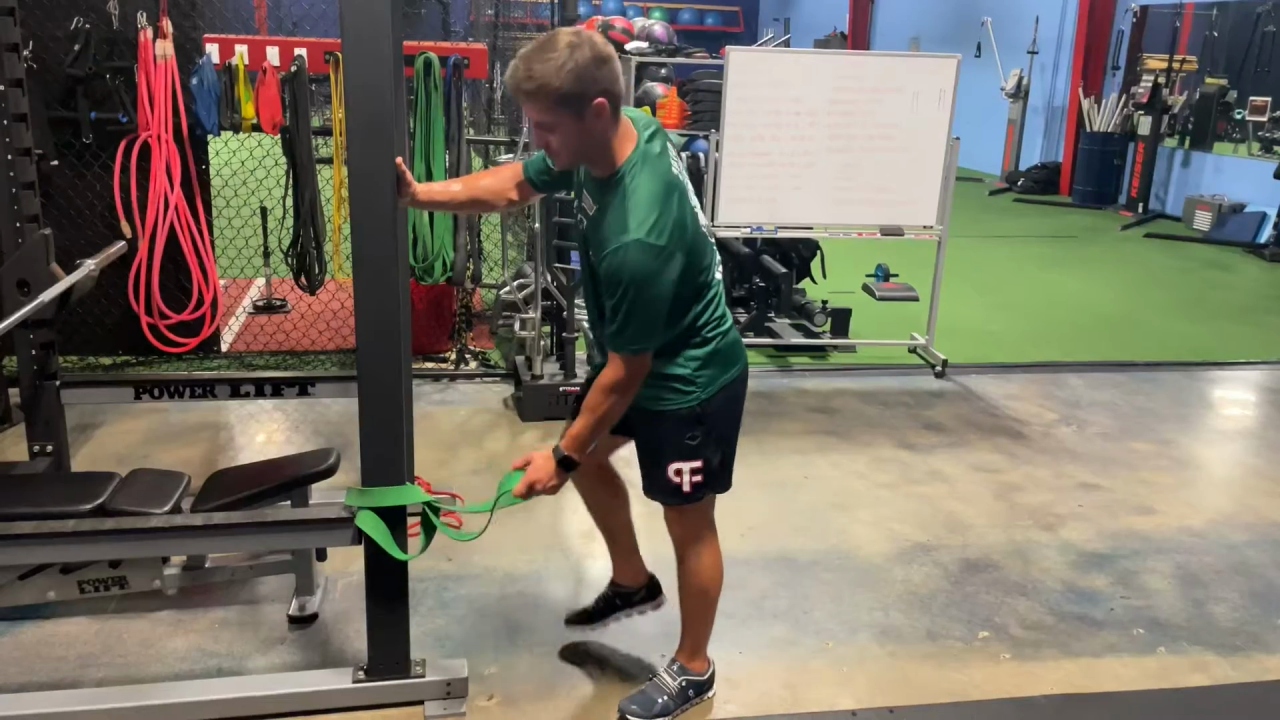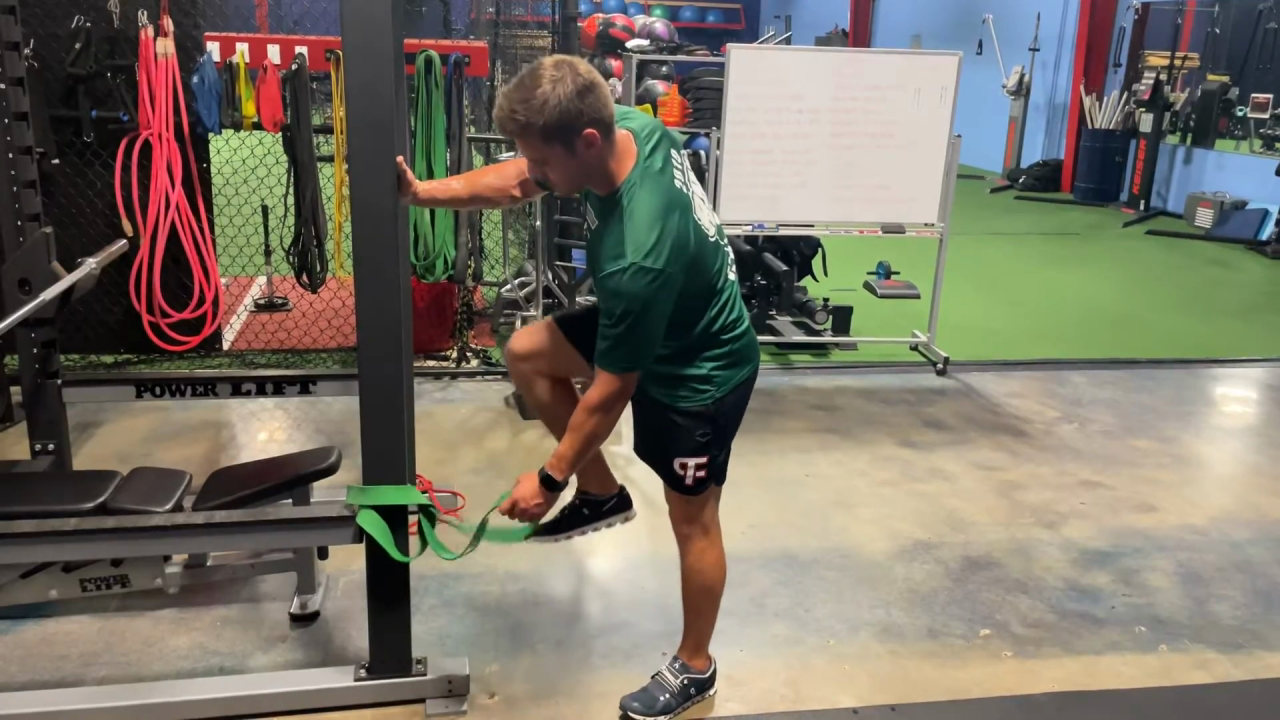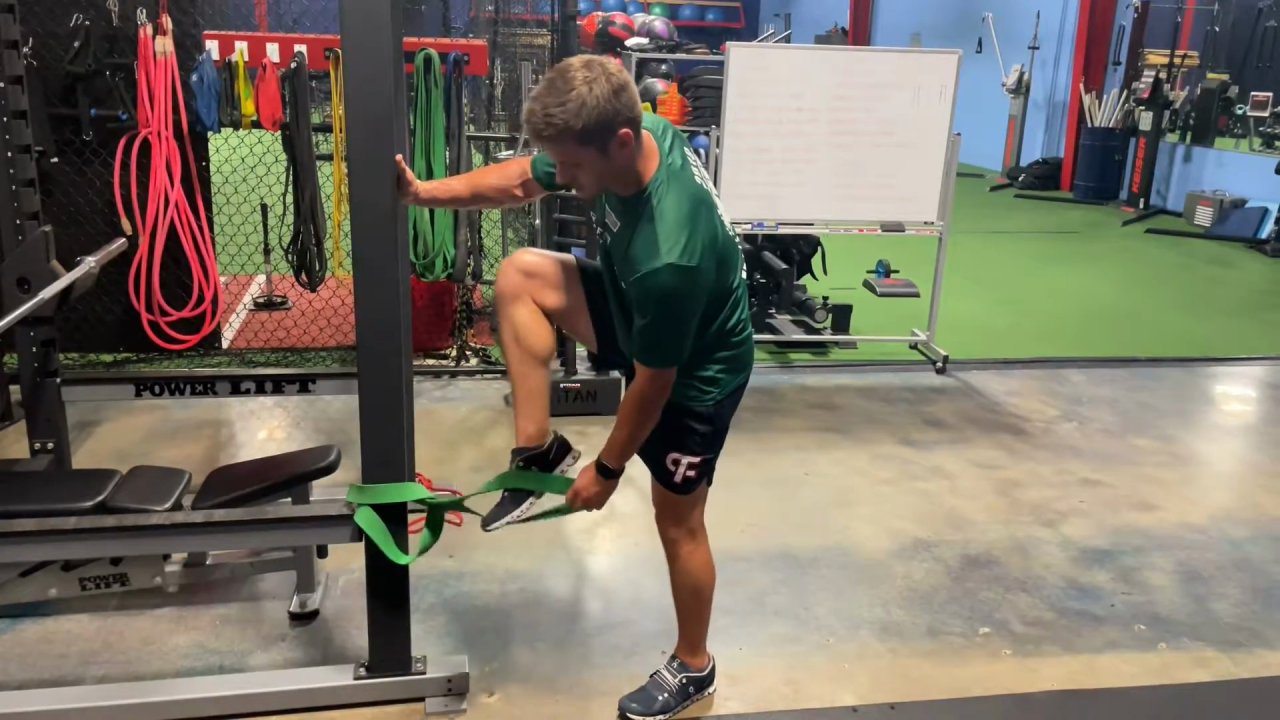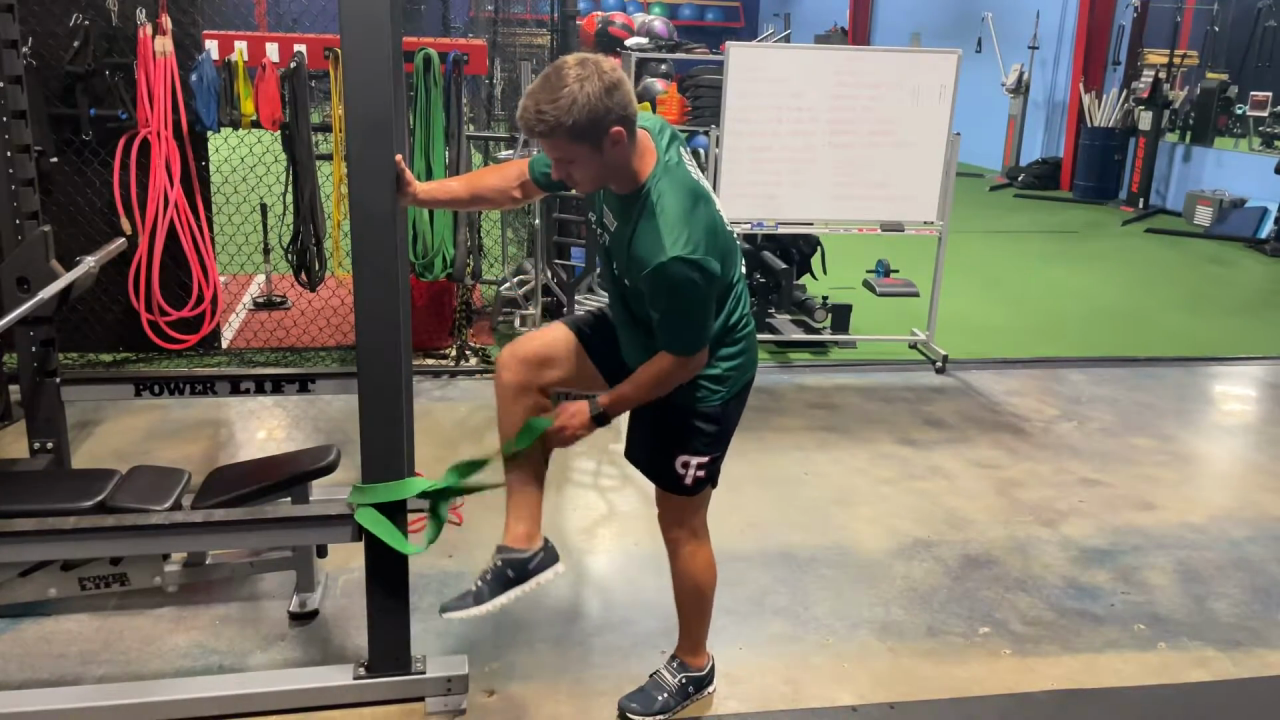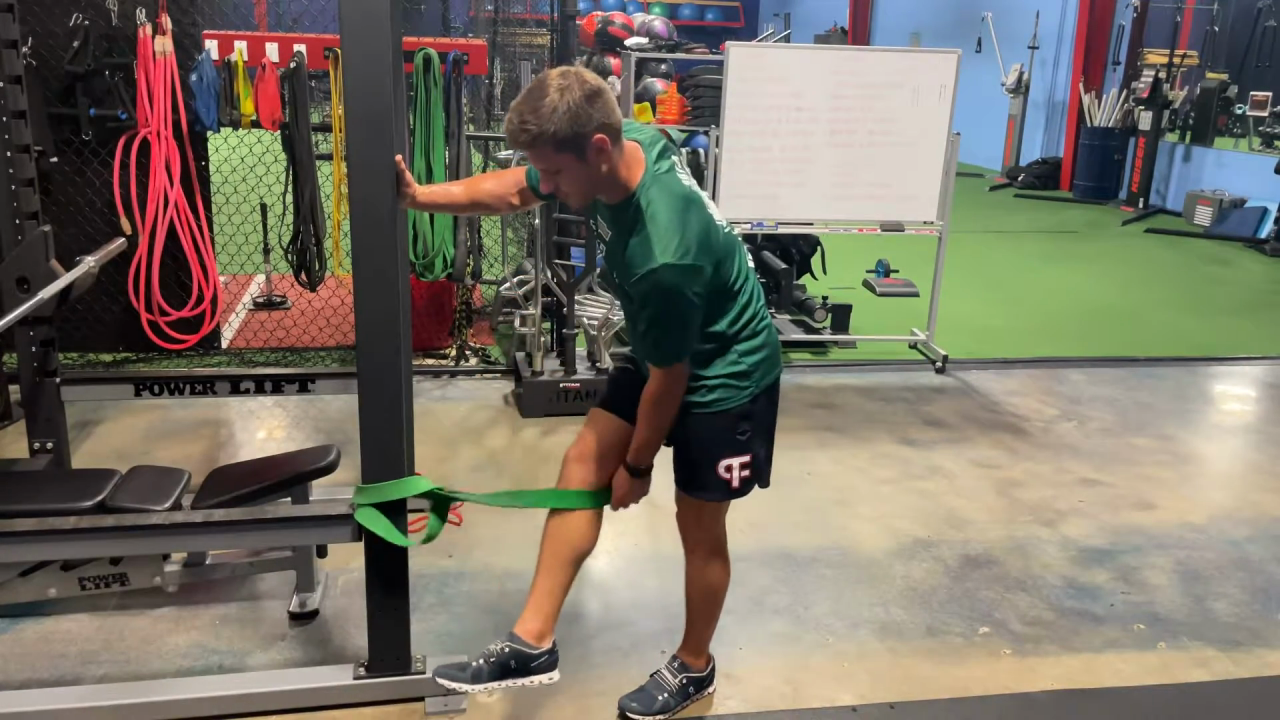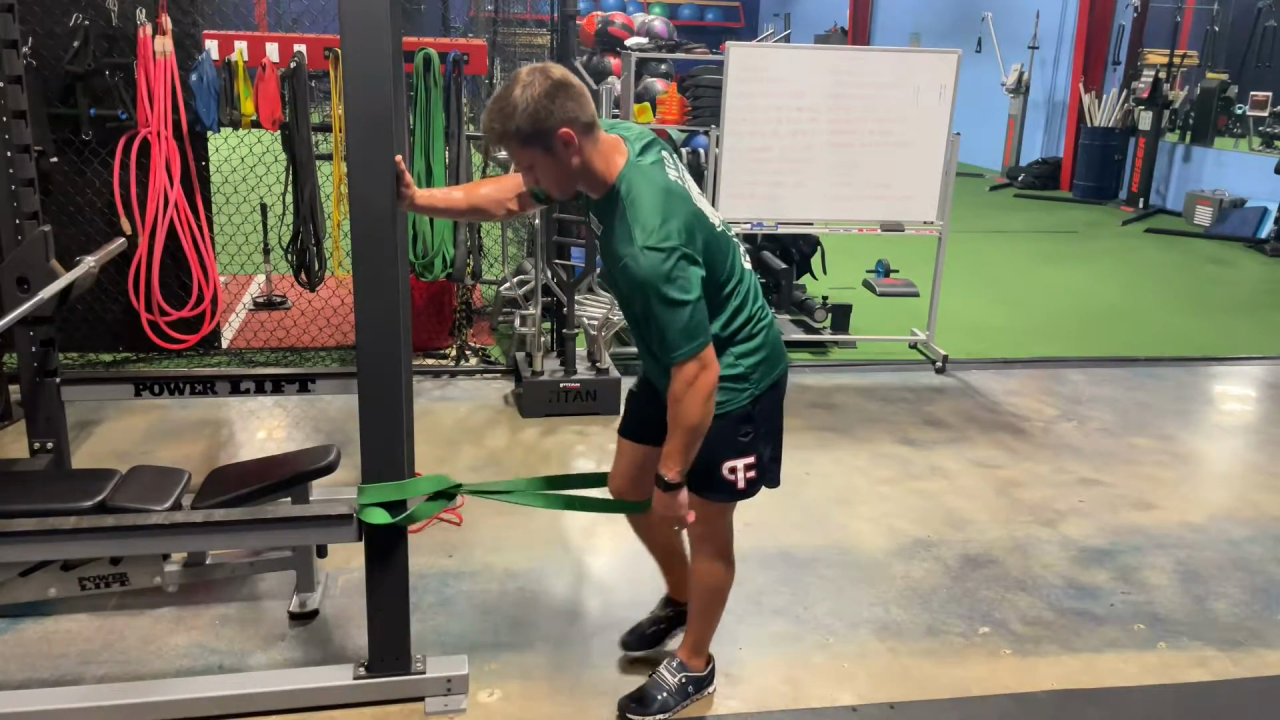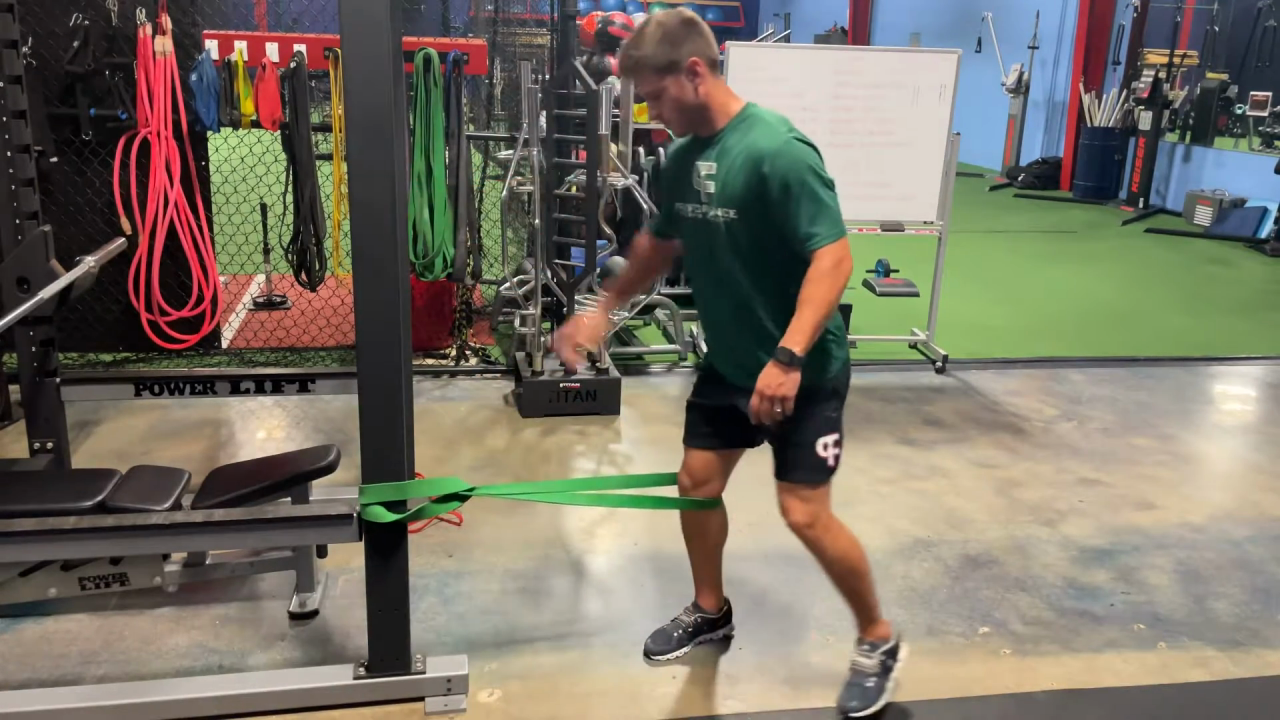
dt=0.7s
person 1, frame 1
left shoulder: (638, 238)
right shoulder: (601, 141)
left elbow: (628, 369)
right elbow: (512, 185)
left wrist: (563, 454)
right wrist: (420, 194)
left hip: (689, 379)
right hip: (640, 359)
left knee: (687, 523)
right knee: (592, 465)
right ankle: (631, 581)
person 1, frame 2
left shoulder: (637, 259)
right shoulder: (628, 126)
left elbow: (612, 390)
right elbow: (515, 184)
left wrist: (550, 478)
right wrist: (425, 192)
left hip: (700, 369)
right hip: (656, 327)
left knee: (691, 520)
right knee: (525, 353)
right ankle: (600, 492)
person 1, frame 3
left shoulder: (669, 258)
right shoulder: (639, 132)
left elbow: (653, 383)
right elbow: (521, 180)
left wrist: (605, 471)
right wrist: (424, 191)
left hip: (698, 372)
right hip: (642, 317)
left knee: (676, 519)
right knee: (520, 274)
left ankle: (693, 665)
right ankle: (538, 449)
person 1, frame 4
left shoulder: (673, 250)
right shoulder: (623, 138)
left elbow: (684, 360)
right elbow: (518, 183)
left wrist: (598, 410)
right wrist: (423, 192)
left hip: (701, 373)
right hip: (637, 330)
left knee: (679, 520)
right knee: (519, 365)
left ankle: (693, 665)
right ankle: (523, 551)
person 1, frame 5
left shoulder: (664, 256)
right shoulder: (621, 145)
left elbow: (669, 379)
right elbow: (514, 190)
left wrist: (636, 466)
right wrist: (420, 196)
left hip: (725, 373)
right hip: (662, 352)
left knee: (698, 523)
right knee: (581, 463)
left ankle: (693, 666)
right ankle: (532, 643)
person 1, frame 6
left shoulder: (647, 244)
right shoulder: (617, 140)
left elbow: (699, 371)
right elbow: (510, 197)
left wrist: (672, 480)
right wrist: (419, 199)
left hip: (733, 376)
right hip: (673, 362)
left knee: (702, 519)
right knee: (628, 487)
left ankle: (693, 664)
right ankle: (682, 598)
person 1, frame 7
left shoulder: (776, 151)
right shoulder: (685, 155)
left elbow: (832, 260)
right elbow: (658, 244)
left wrist: (788, 358)
right wrist: (603, 309)
left hip: (798, 368)
right hip: (726, 360)
left knee: (804, 514)
right knee: (695, 484)
left ankle: (878, 639)
right ankle: (709, 608)
